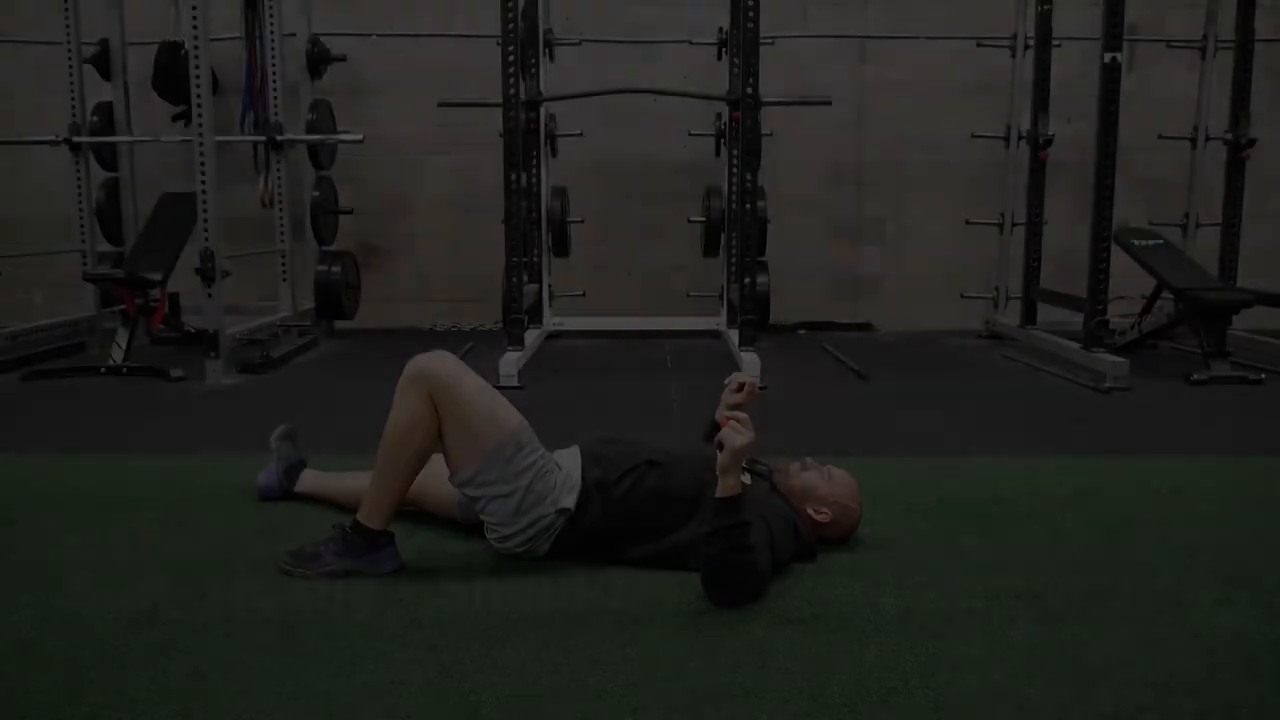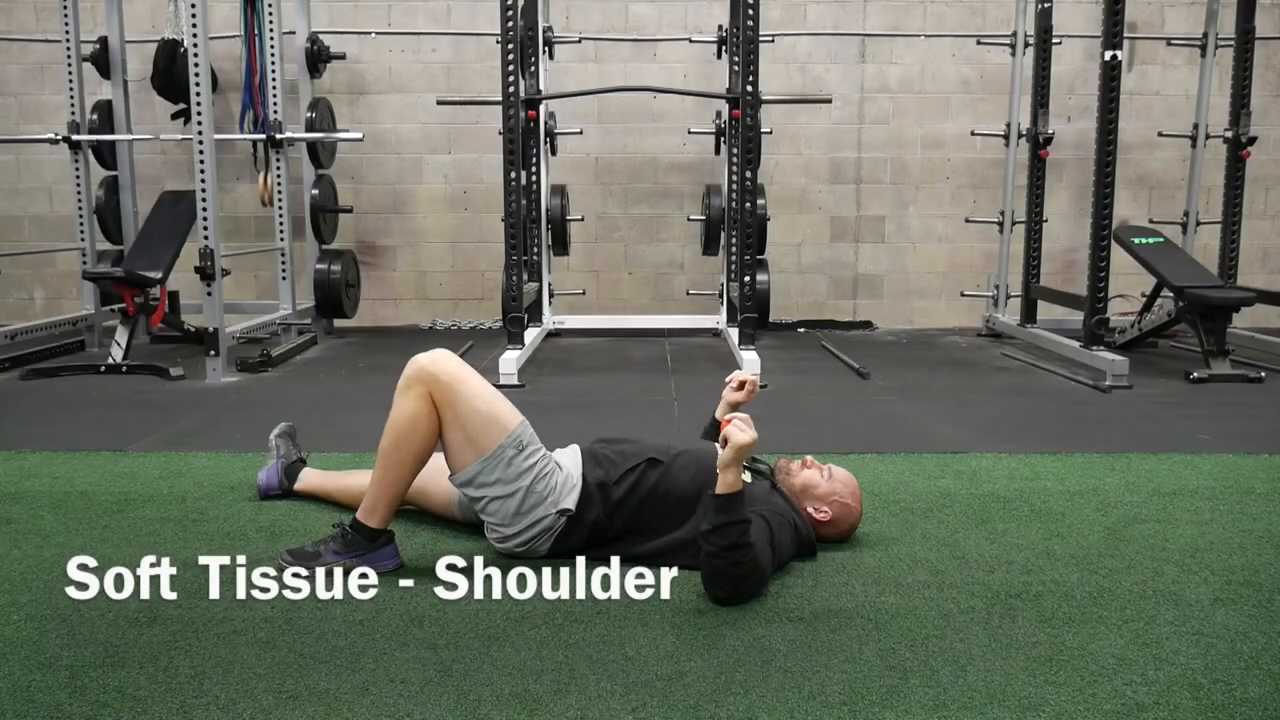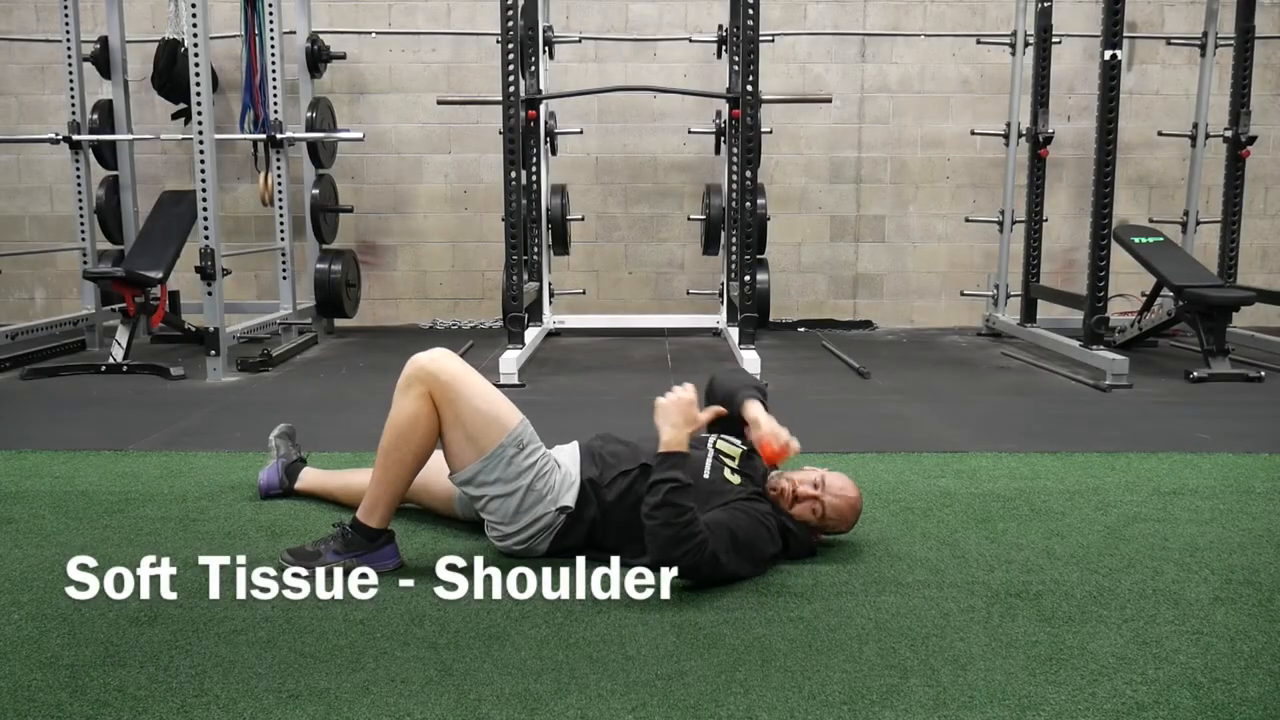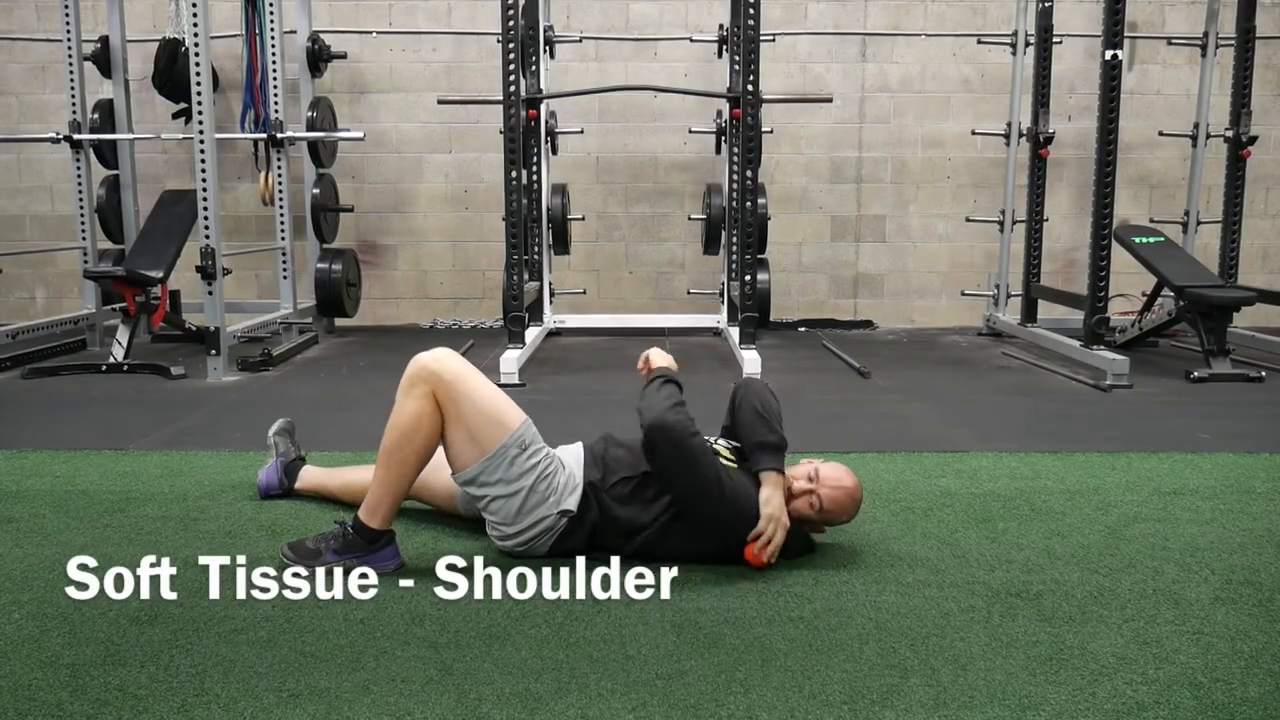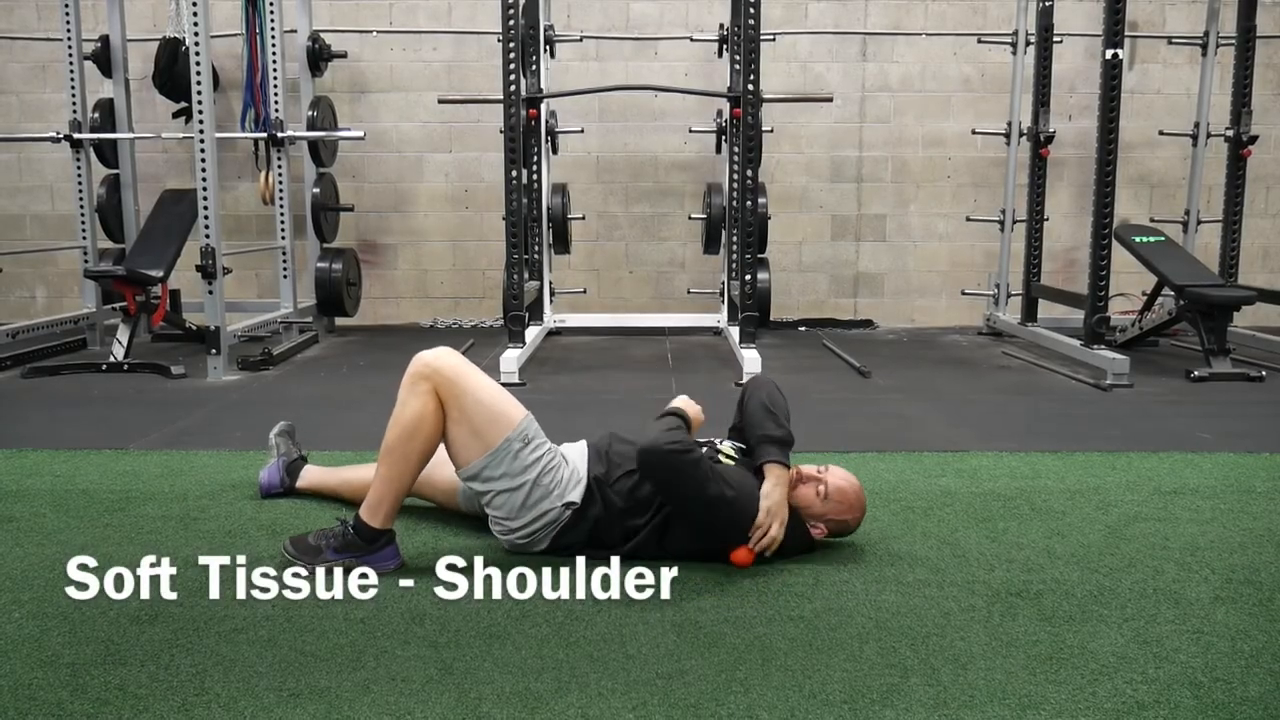
dt=0.7s
person 1, frame 1
left shoulder: (770, 522)
right shoulder: (765, 488)
left elbow: (729, 585)
left wrist: (730, 476)
right wrist: (725, 418)
left hip: (542, 510)
right hip: (557, 484)
left knee: (431, 372)
left ankle: (365, 541)
right ankle: (298, 478)
person 1, frame 2
left shoulder: (772, 520)
right shoulder: (765, 486)
left elbow: (728, 581)
left wrist: (731, 473)
right wrist: (723, 413)
left hip: (543, 511)
right hip: (560, 478)
left knee: (430, 370)
left ankle: (365, 539)
right ankle: (297, 477)
person 1, frame 3
left shoulder: (756, 530)
right shoulder: (759, 468)
left elbow: (674, 554)
right elbow: (723, 383)
left wrist: (675, 443)
right wrist: (757, 411)
left hip: (542, 508)
right hip: (558, 476)
left knee: (430, 370)
right knee: (405, 473)
left ankle: (365, 540)
right ankle: (296, 474)
person 1, frame 4
left shoulder: (738, 514)
right shoulder: (762, 478)
left elbow: (662, 433)
right elbow: (751, 393)
left wrist: (663, 373)
right wrist: (772, 476)
left hip: (543, 511)
right hip: (563, 474)
left knee: (433, 369)
right knee: (412, 469)
left ankle: (367, 538)
right ankle: (297, 475)
person 1, frame 5
left shoulder: (737, 510)
right shoulder: (761, 473)
left elbow: (658, 454)
right elbow: (760, 389)
left wrist: (680, 414)
right wrist: (778, 471)
left hip: (546, 505)
right hip: (564, 475)
left knee: (432, 368)
right knee: (413, 463)
left ankle: (367, 538)
right ankle: (297, 474)
